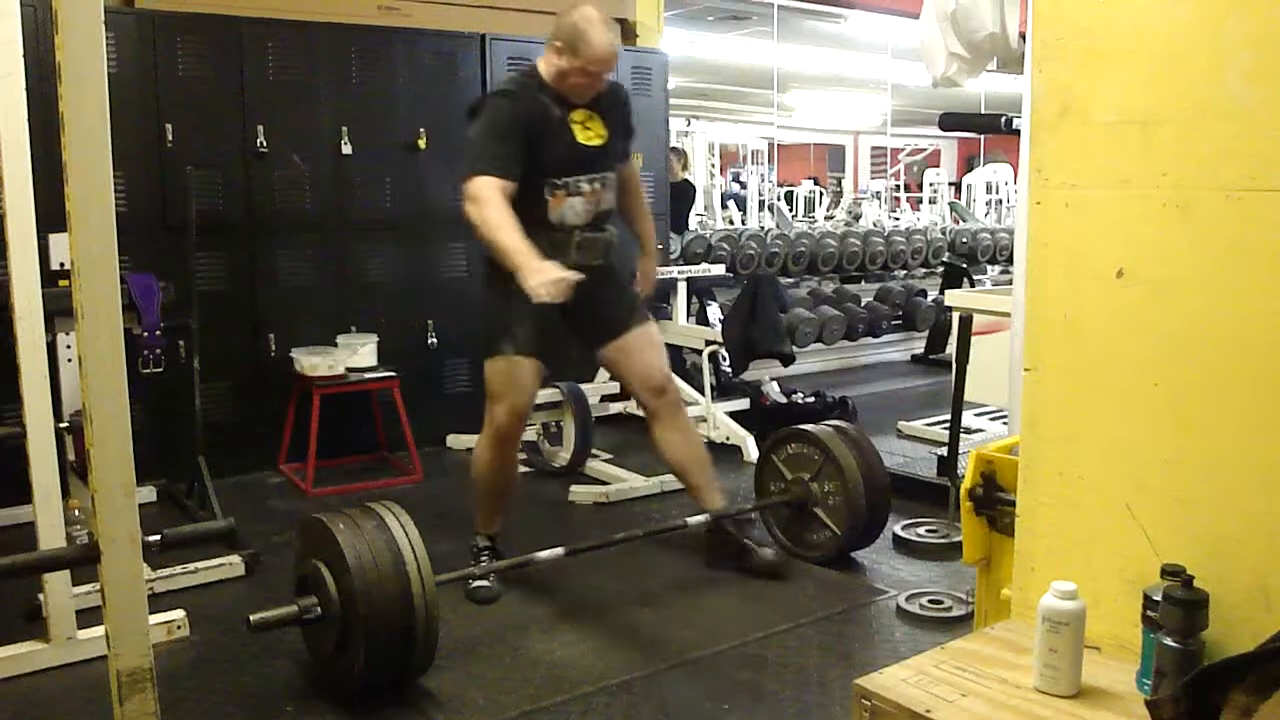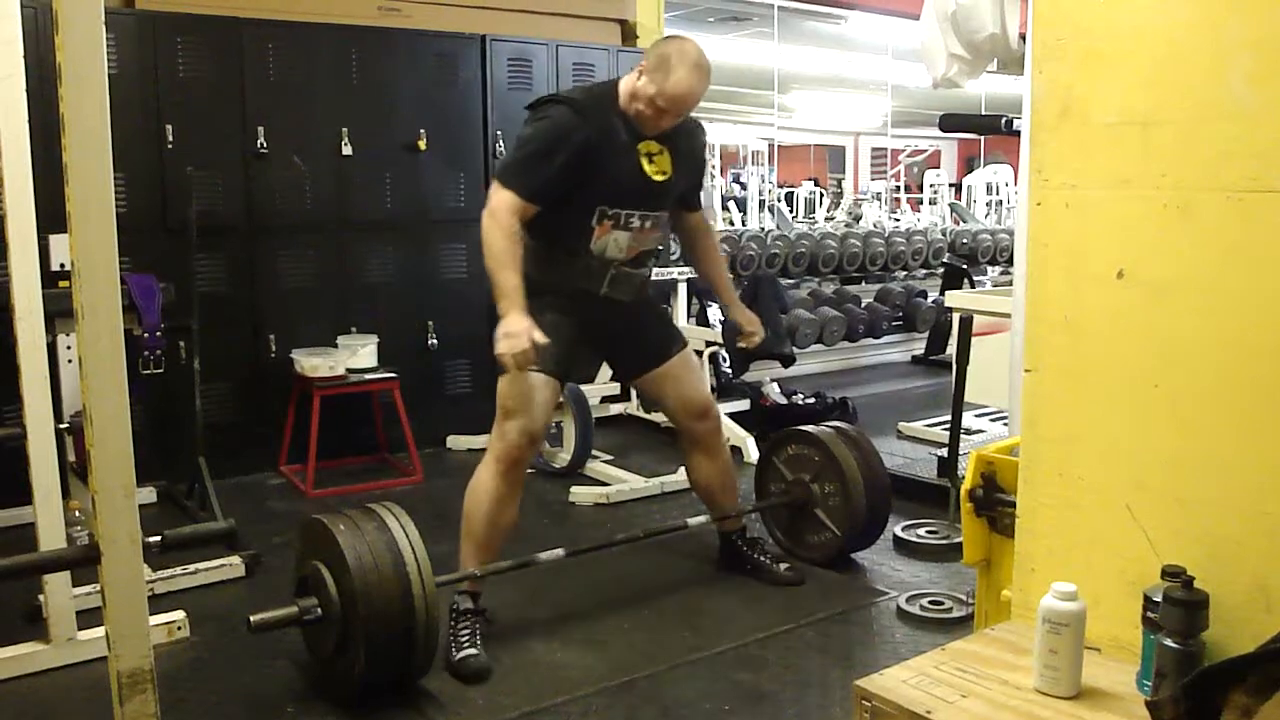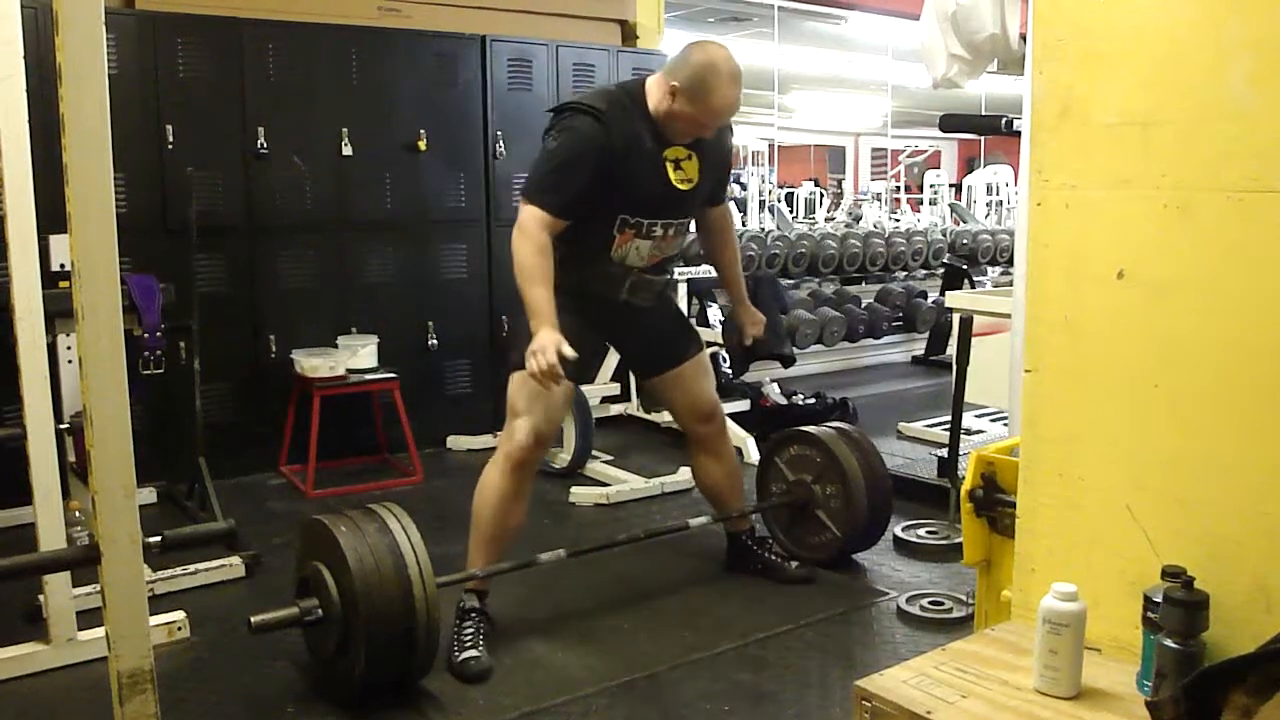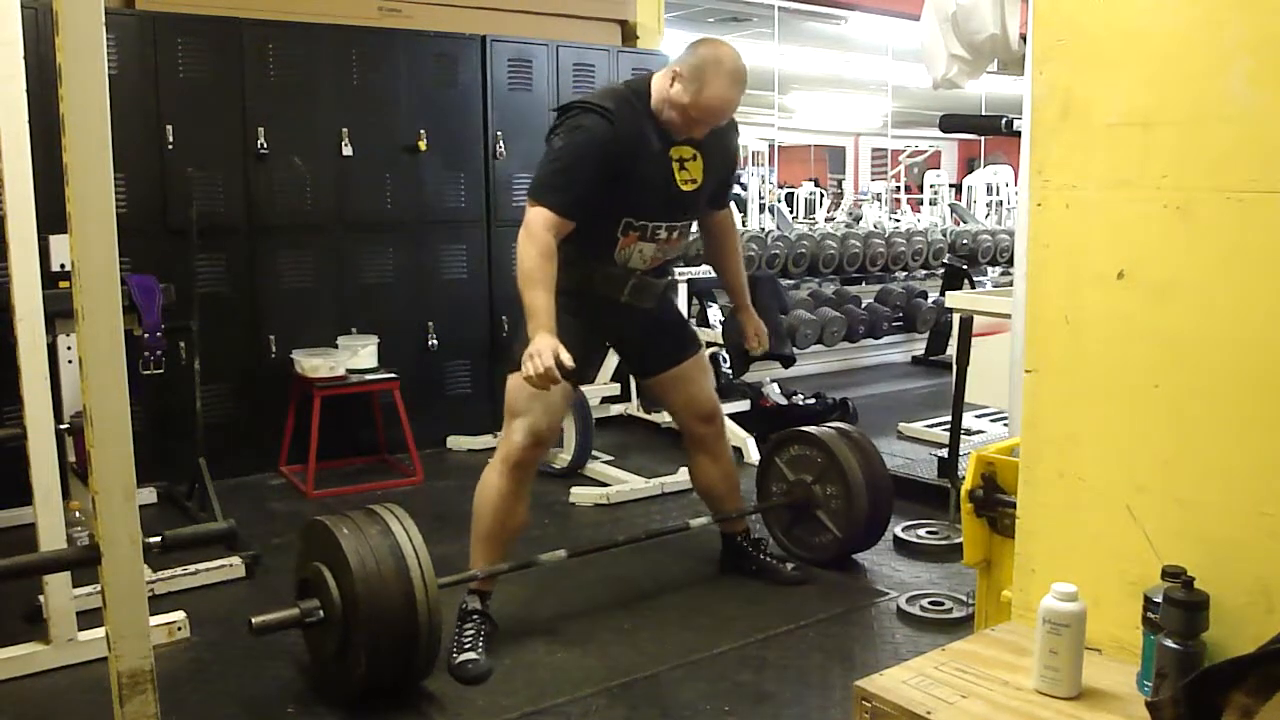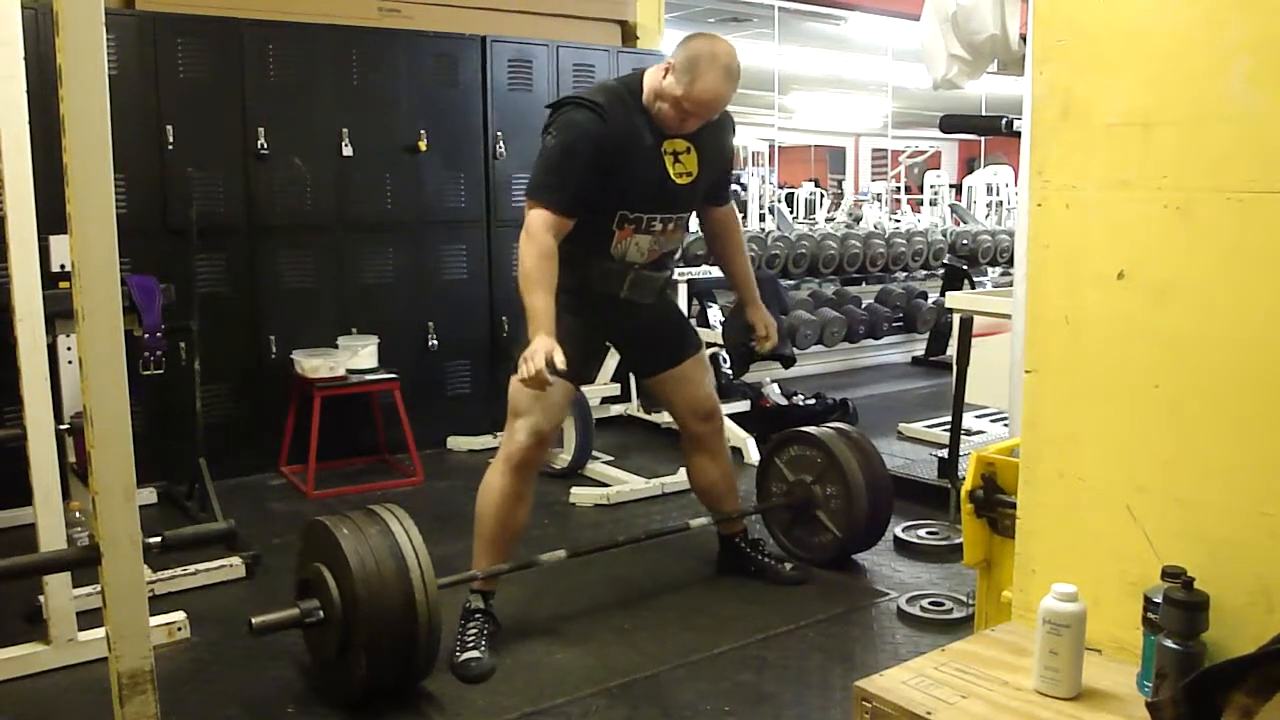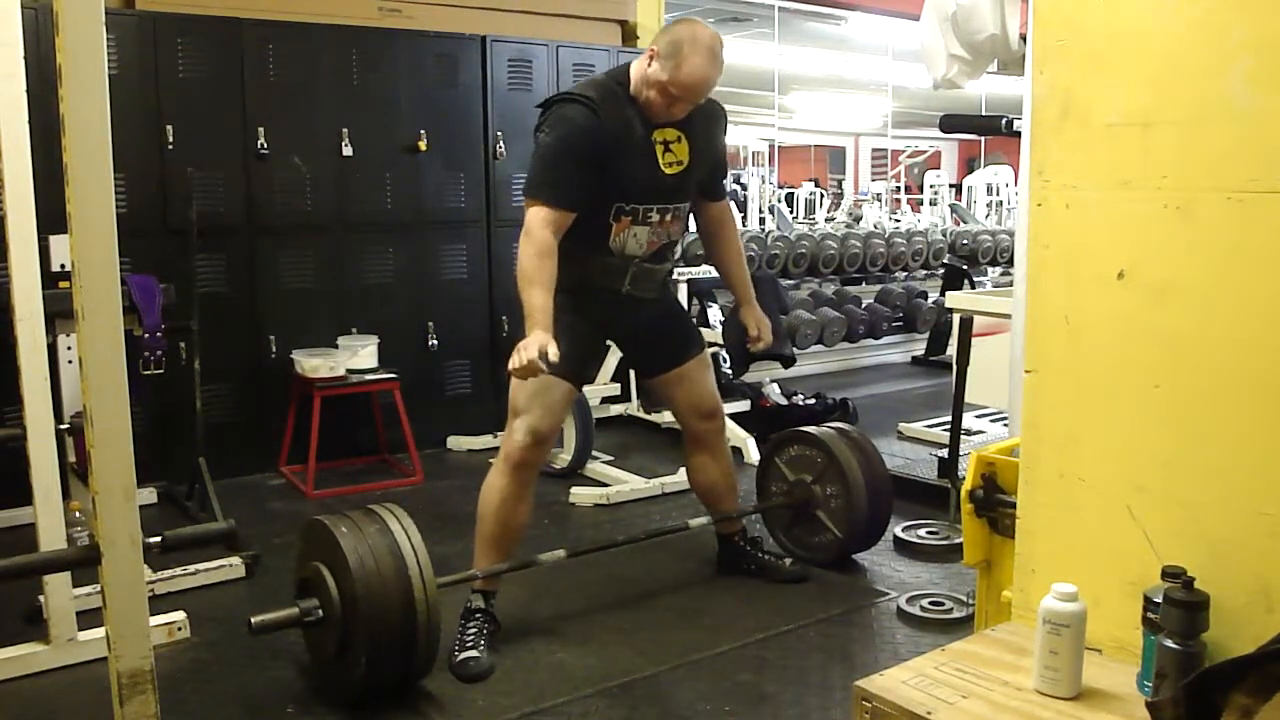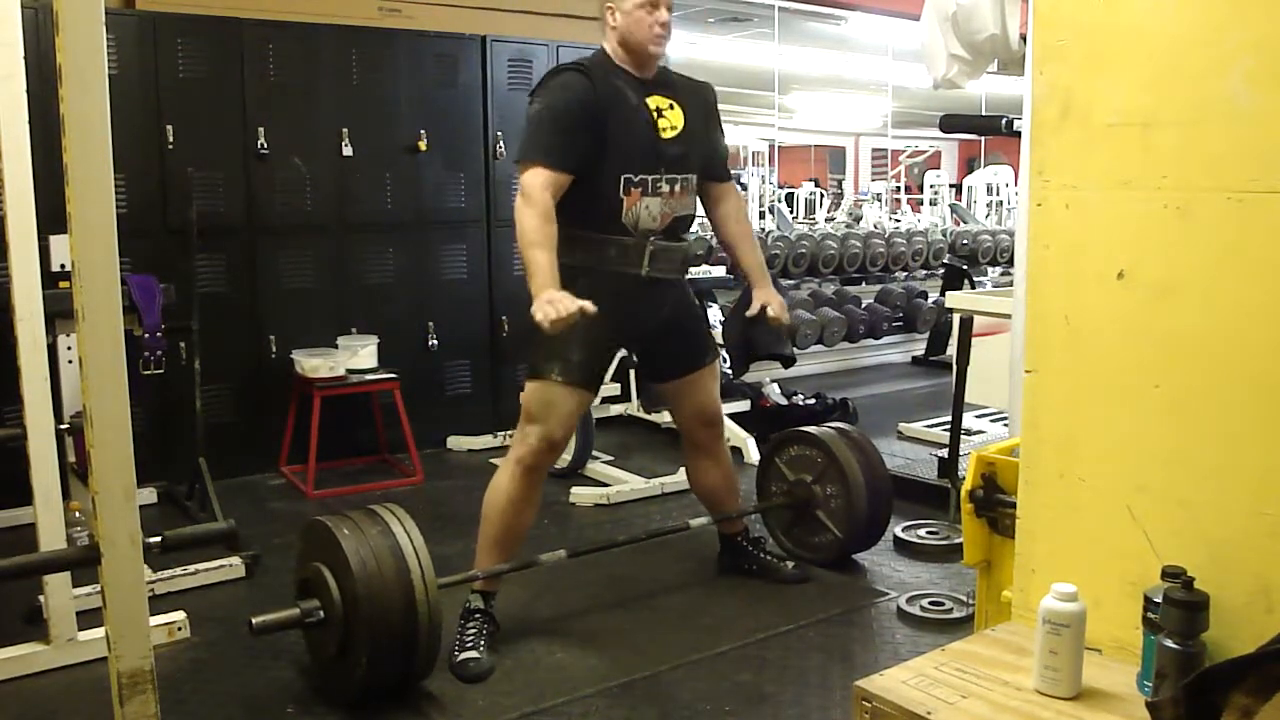
dt=0.5s
person 1, frame 1
left shoulder: (612, 101)
right shoulder: (510, 109)
right elbow: (482, 198)
left wrist: (648, 252)
right wrist: (530, 267)
left hip: (595, 270)
right hip: (528, 279)
left knee: (661, 392)
right knee: (505, 418)
left ankle: (724, 530)
right ankle: (485, 547)
person 1, frame 2
left shoulder: (687, 139)
right shoulder: (570, 122)
left elbow: (693, 224)
right elbow: (503, 211)
left wrist: (733, 304)
right wrist: (513, 313)
left hip: (628, 297)
right hip: (553, 298)
left knee: (701, 414)
right knee: (516, 441)
left ankle: (737, 542)
right ankle: (465, 607)
person 1, frame 3
left shoulder: (712, 135)
right shoulder: (594, 128)
left elbow: (714, 217)
right elbow: (532, 227)
left wrist: (740, 300)
right wrist: (544, 328)
left hip: (647, 295)
right hip: (572, 293)
left knee: (707, 417)
right knee: (525, 439)
left ankle: (744, 541)
right ankle: (471, 607)
person 1, frame 4
left shoulder: (718, 136)
right shoulder: (598, 126)
left elbow: (718, 221)
right elbow: (539, 229)
left wrist: (744, 308)
right wrist: (542, 333)
left hip: (647, 296)
right hip: (572, 295)
left knee: (706, 418)
right knee: (524, 441)
left ankle: (739, 543)
right ankle: (474, 609)
person 1, frame 5
left shoulder: (714, 130)
right shoulder: (591, 121)
left elbow: (719, 215)
right elbow: (541, 230)
left wrist: (752, 302)
right wrist: (541, 334)
left hip: (647, 294)
right hip: (574, 295)
left knee: (705, 417)
right knee: (525, 442)
left ankle: (736, 543)
right ankle: (478, 609)
person 1, frame 6
left shoulder: (705, 121)
right shoulder: (582, 117)
left elbow: (715, 212)
right elbow: (541, 228)
left wrist: (747, 302)
right wrist: (538, 328)
left hip: (651, 291)
right hip: (577, 293)
left knee: (706, 417)
right knee: (525, 442)
left ankle: (736, 544)
right ankle: (478, 607)
person 1, frame 7
left shoulder: (695, 97)
right shoulder: (575, 90)
left elbow: (722, 197)
right elbow: (536, 193)
left wrist: (762, 283)
right wrist: (547, 290)
left hip: (668, 287)
right hip: (592, 289)
left knee: (706, 424)
right knee: (536, 445)
left ankle: (737, 544)
right ankle: (479, 606)
